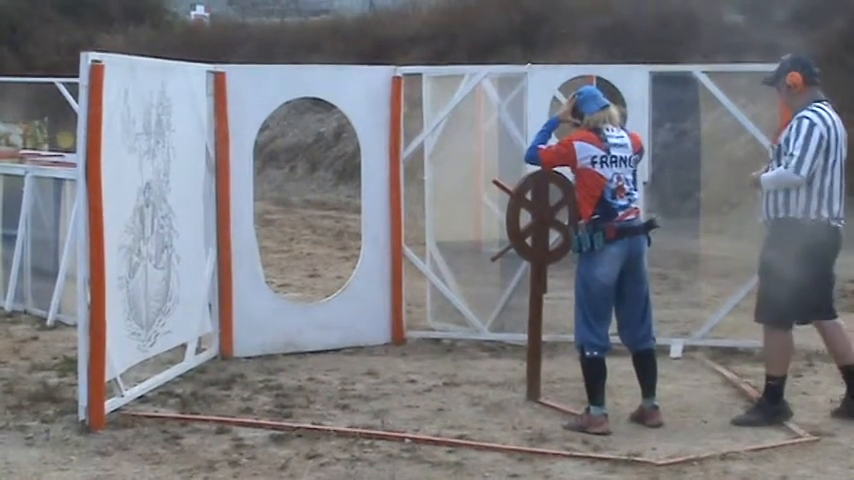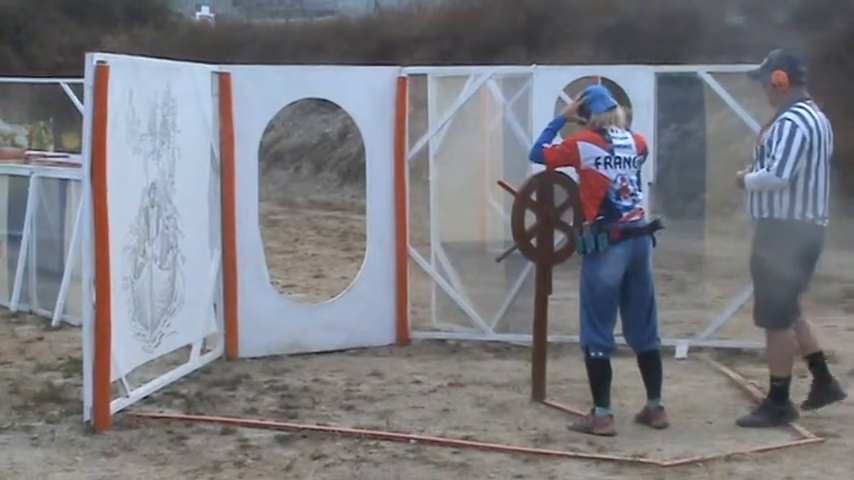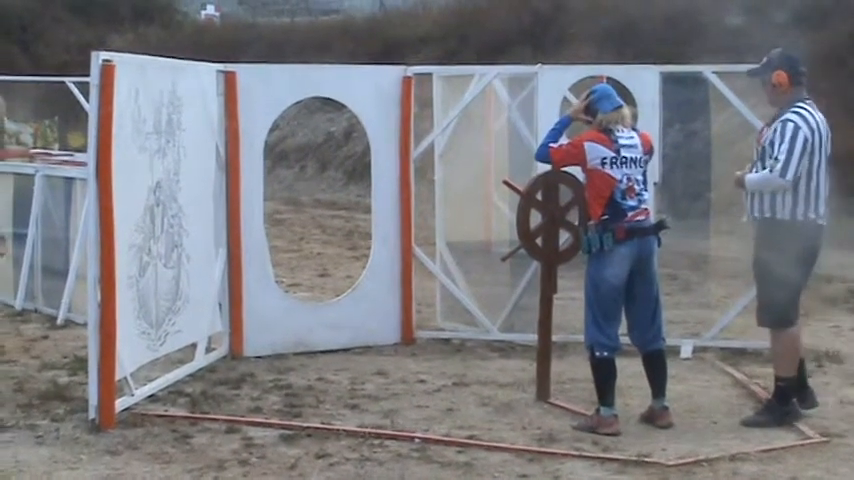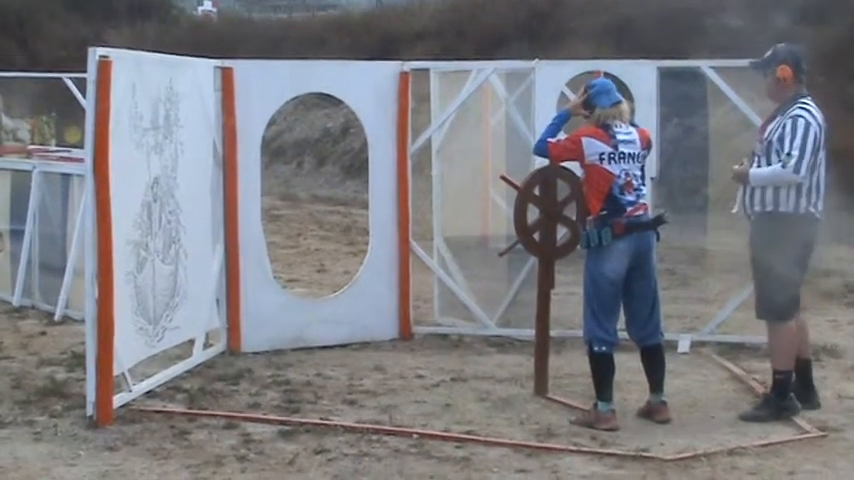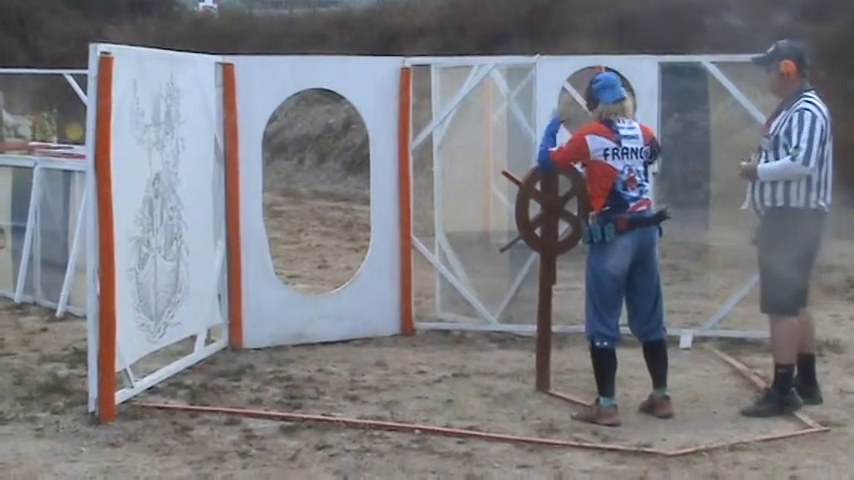
dt=0.3s
person 1, frame 1
left shoulder: (807, 121)
left elbow: (794, 174)
left wrist: (761, 178)
right wrist: (771, 174)
left hip: (796, 230)
right hip: (821, 228)
left knee: (776, 317)
right knee: (821, 314)
left ankle: (773, 401)
person 1, frame 2
left shoulder: (790, 121)
right shoulder: (816, 118)
left elbow: (777, 176)
left wrist: (746, 179)
right wrist: (756, 175)
left hip: (784, 229)
right hip: (805, 227)
left knee: (775, 317)
right knee: (787, 311)
left ankle: (778, 402)
right ankle: (823, 381)
person 1, frame 3
left shoulder: (792, 122)
right shoulder: (811, 117)
left elbow: (781, 177)
left wrist: (747, 180)
right wrist: (756, 176)
left hip: (786, 230)
right hip: (797, 226)
left knee: (779, 316)
right knee: (784, 311)
left ankle: (783, 401)
right ankle: (798, 388)
person 1, frame 4
left shoulder: (801, 118)
right shoulder: (790, 114)
left elbow: (793, 172)
left wrist: (749, 175)
right wrist: (754, 171)
left hip: (785, 224)
right hip: (779, 222)
left knee: (778, 310)
right knee: (788, 308)
left ankle: (781, 396)
right ankle: (804, 387)
person 1, frame 5
left shoulder: (807, 111)
right shoulder: (789, 109)
left elbow: (802, 165)
left wrist: (758, 170)
left hip: (795, 219)
right hip: (783, 218)
left knee: (781, 305)
right knee: (795, 302)
left ankle: (782, 391)
right ankle: (806, 382)
person 2, frame 1
left shoulder: (579, 142)
right shoulder: (633, 141)
left elbow: (533, 155)
left wrist: (557, 119)
right wrist: (612, 124)
left hip: (601, 243)
right hip: (635, 238)
left knee: (592, 332)
right knee: (639, 329)
left ankle: (596, 414)
right ankle: (650, 406)
person 2, frame 2
left shoulder: (584, 143)
right shoulder: (638, 142)
left elbow: (537, 153)
left wrist: (563, 117)
right wrist: (617, 124)
left hip: (606, 245)
right hip: (639, 240)
left knee: (597, 334)
right knee: (644, 329)
left ankle: (602, 415)
right ankle: (655, 407)
person 2, frame 3
left shoulder: (589, 143)
right shoulder: (643, 142)
left elbow: (544, 152)
left wrist: (569, 117)
right wrist: (623, 122)
left hip: (610, 245)
right hip: (644, 239)
left knee: (602, 334)
right knee: (649, 330)
left ankle: (606, 415)
right ankle: (660, 407)
person 2, frame 4
left shoulder: (587, 138)
right shoulder: (641, 137)
left elbow: (542, 147)
left wrist: (567, 112)
right wrist: (621, 117)
left hip: (609, 240)
right hip: (643, 234)
left knee: (600, 328)
right knee: (647, 324)
left ankle: (604, 410)
right ankle: (658, 402)
person 2, frame 5
left shoulder: (590, 136)
right shoulder: (644, 133)
left elbow: (548, 161)
left wrist: (553, 124)
left hip: (612, 236)
right hip: (645, 230)
left knee: (602, 325)
right knee: (649, 320)
left ankle: (606, 405)
right ankle: (661, 397)
